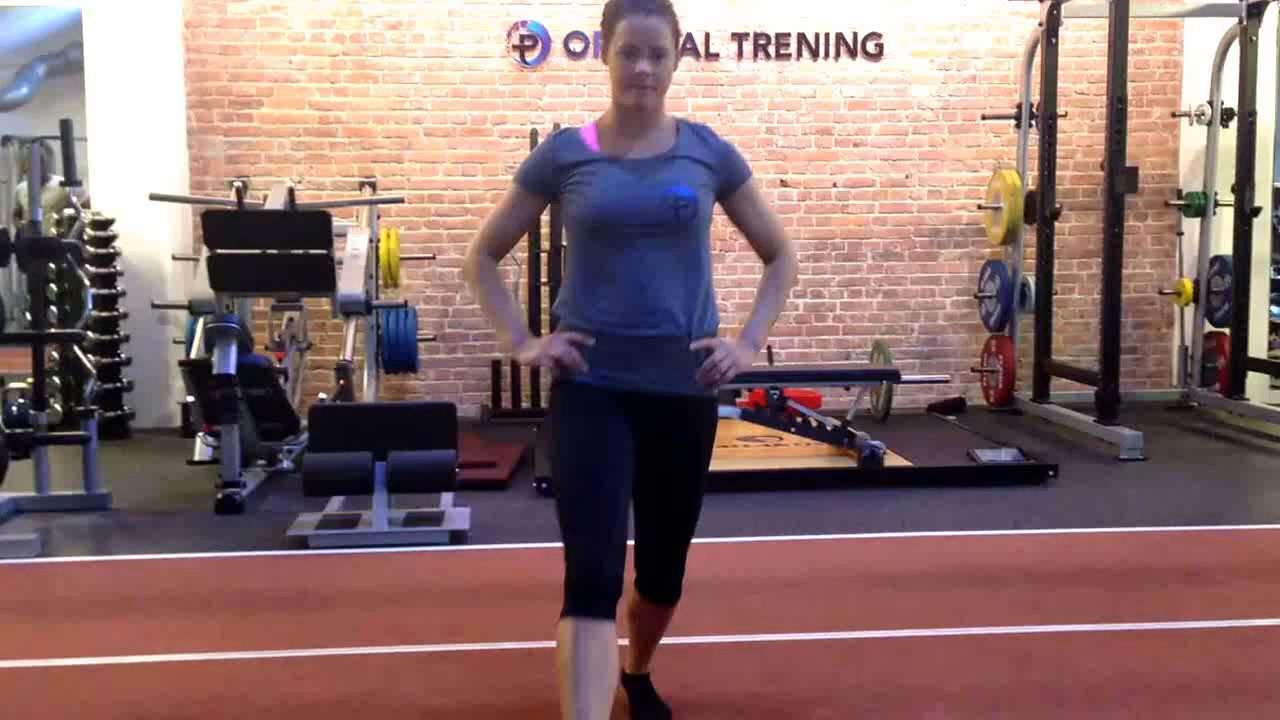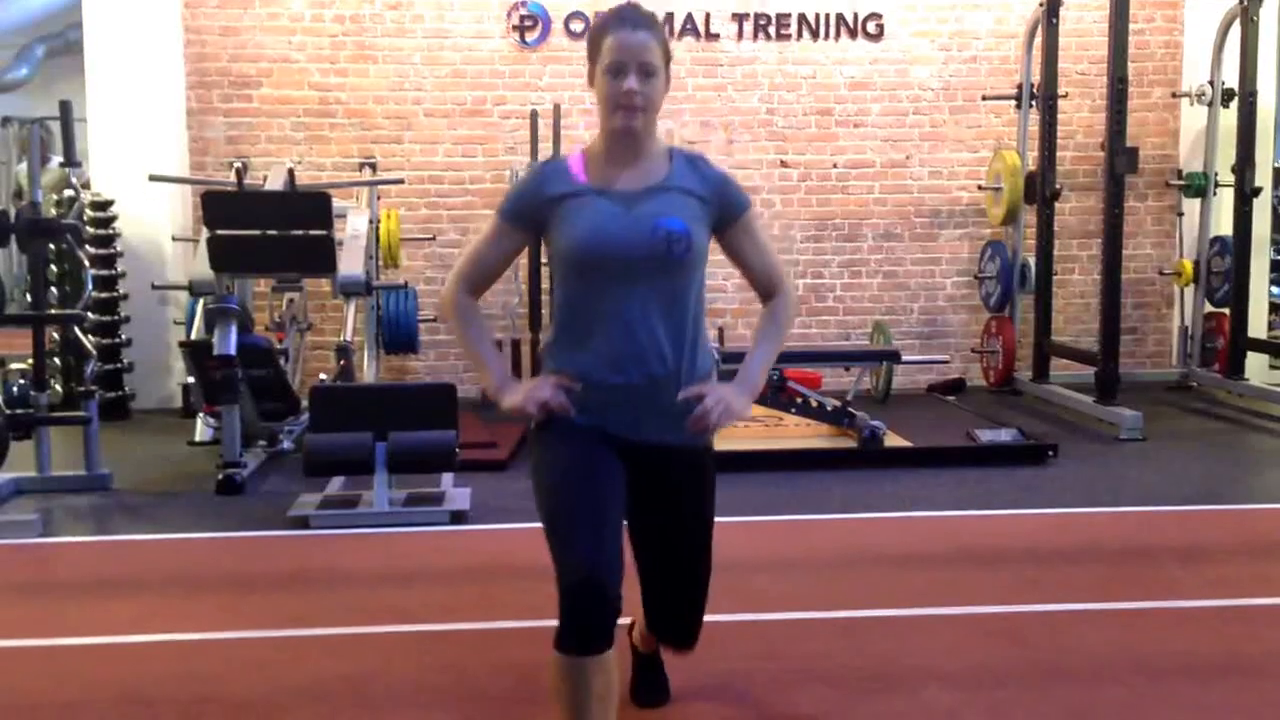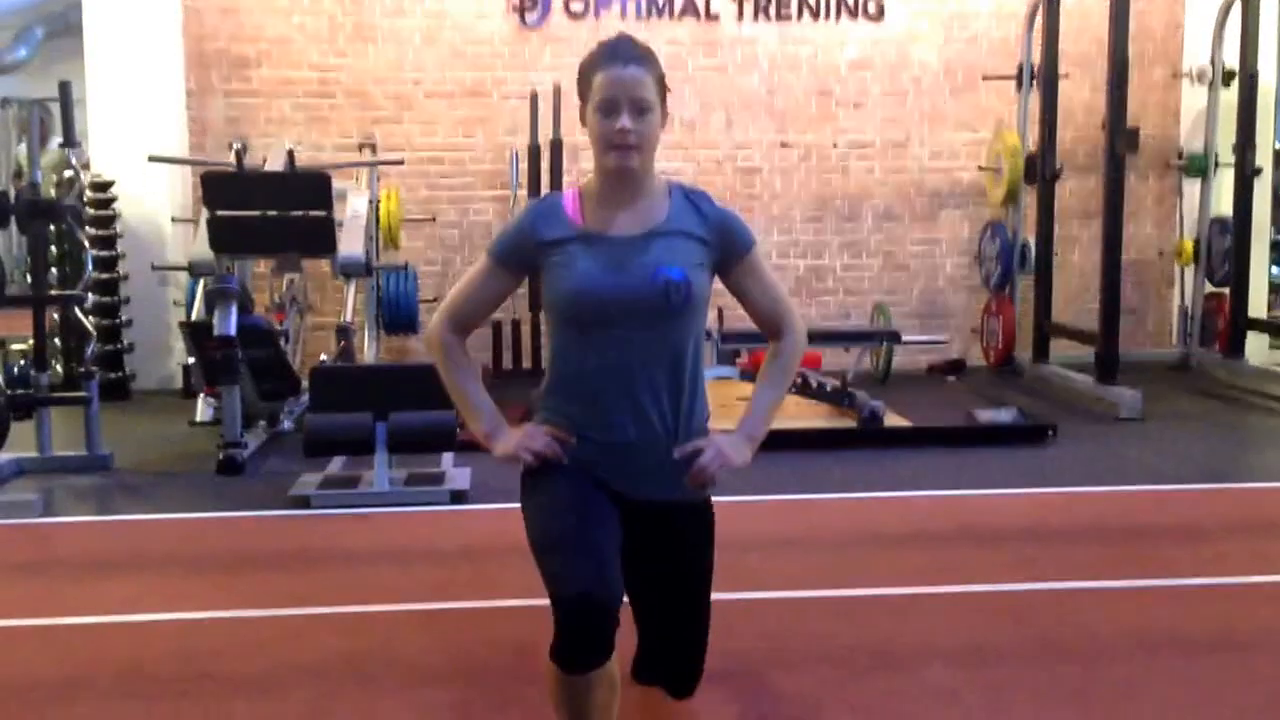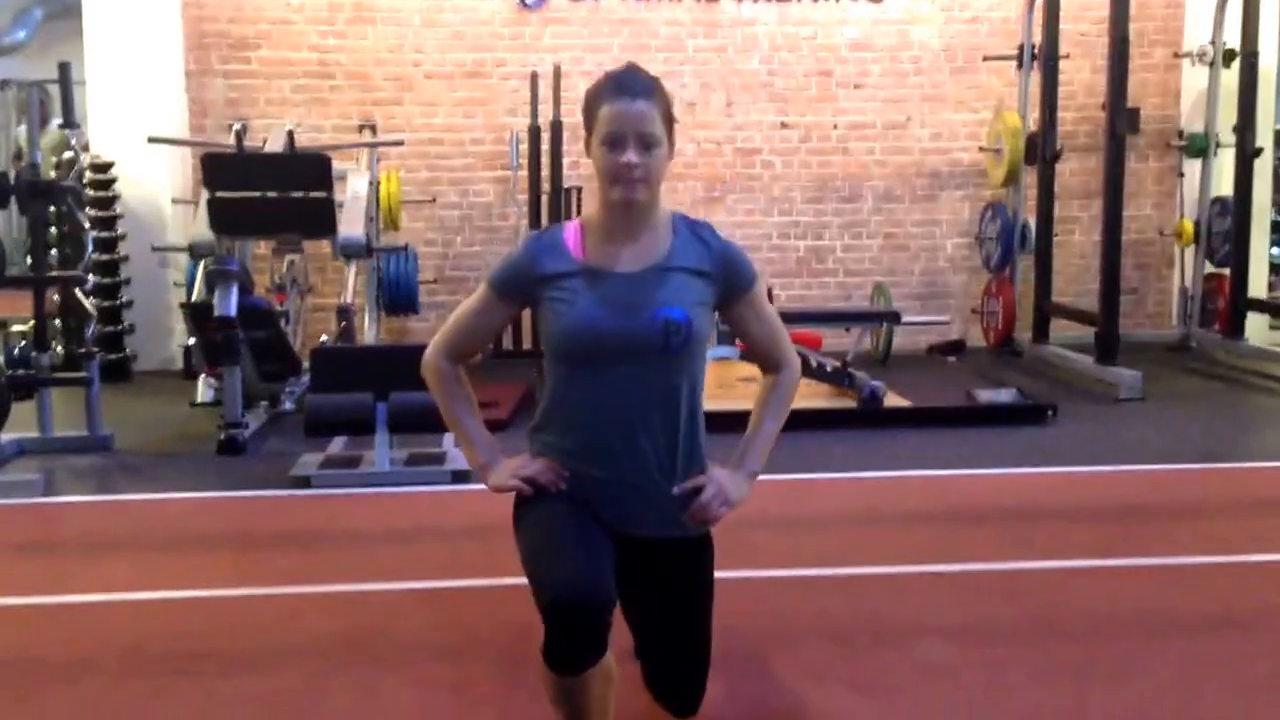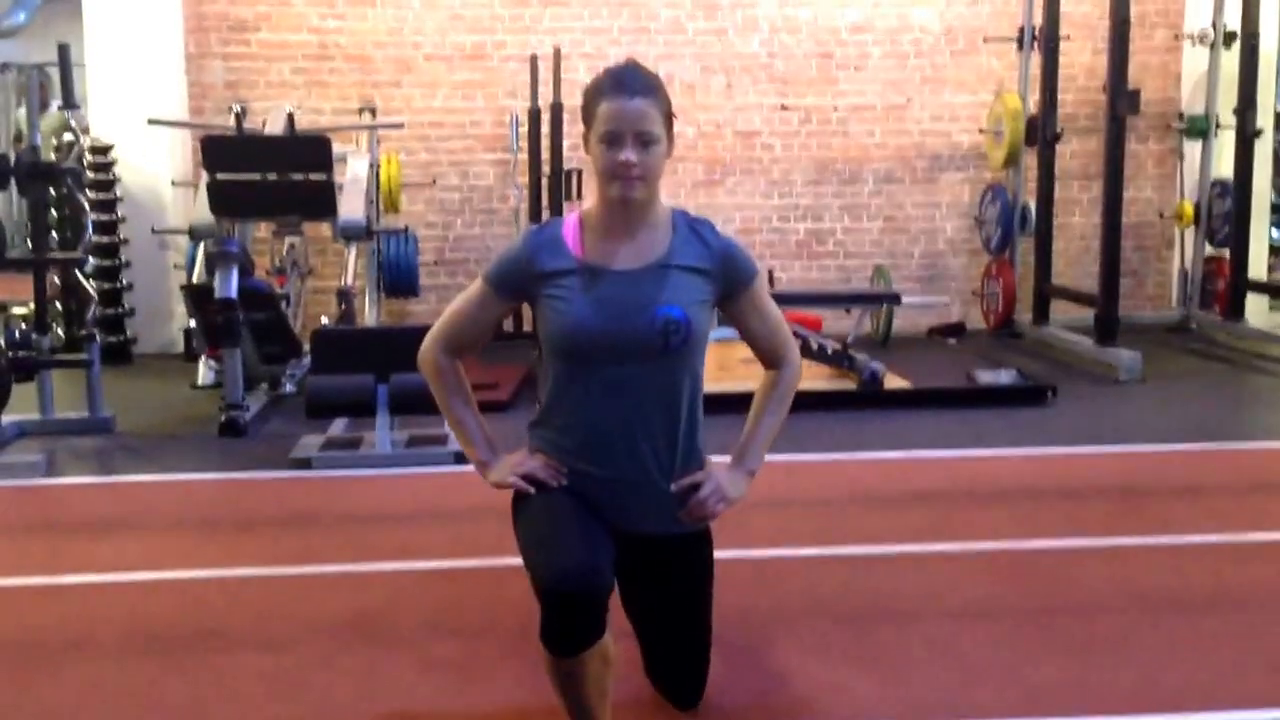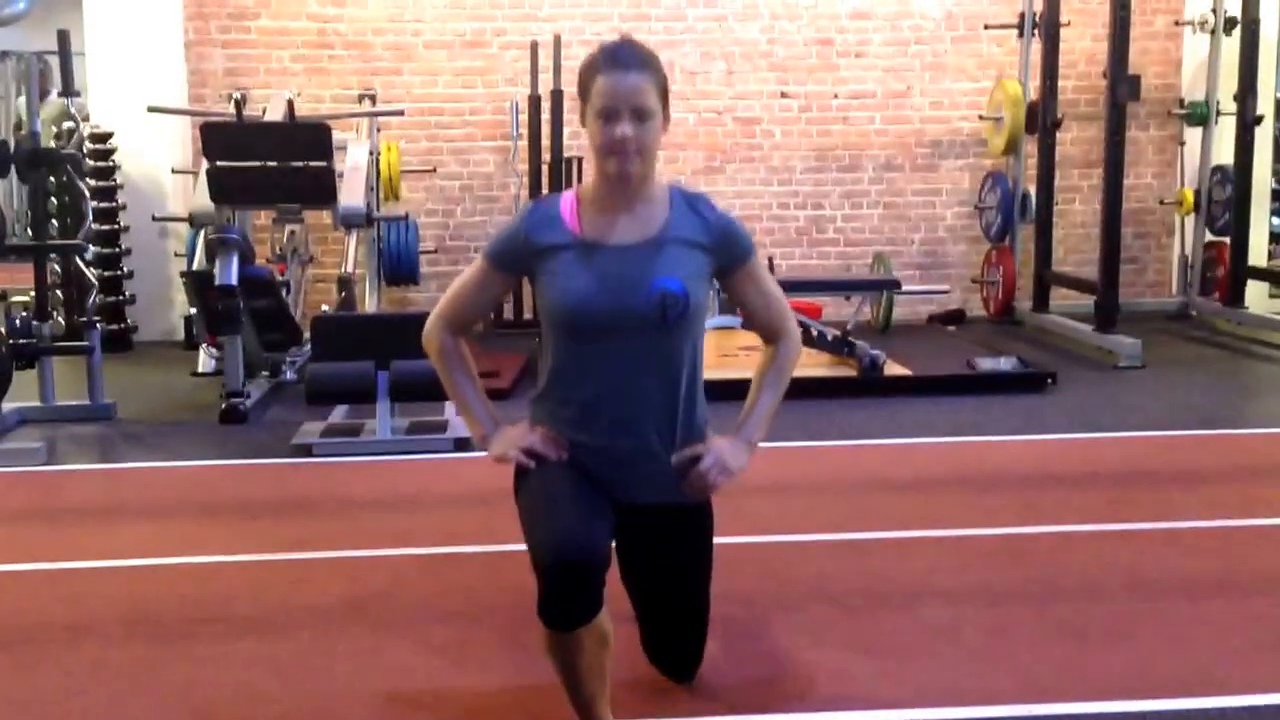
dt=0.2s
person 1, frame 1
left shoulder: (708, 152)
right shoulder: (563, 154)
left elbow: (780, 257)
right elbow: (483, 257)
left wrist: (750, 341)
right wrist: (519, 342)
left hip: (681, 388)
right hip: (589, 386)
left knee: (665, 566)
right knee: (593, 569)
person 1, frame 2
left shoulder: (704, 184)
right shoulder: (550, 185)
left elbow: (779, 294)
right elbow: (461, 292)
left wrist: (742, 388)
right wrist: (504, 385)
left hip: (675, 431)
right hip: (578, 425)
left knee: (678, 621)
right knee: (589, 592)
left ankle: (644, 645)
person 1, frame 3
left shoulder: (708, 223)
right shoulder: (542, 227)
left elbow: (786, 333)
right elbow: (446, 332)
left wrist: (744, 437)
right wrist: (494, 431)
left hip: (672, 477)
right hip: (571, 468)
right knee: (585, 608)
left ankle: (647, 617)
person 1, frame 4
left shoulder: (712, 256)
right shoulder: (542, 259)
left elbow: (783, 366)
right elbow: (441, 361)
left wrist: (743, 472)
right wrist: (490, 462)
left hip: (671, 505)
right hip: (565, 493)
right knee: (575, 606)
left ankle: (650, 620)
person 1, frame 5
left shoulder: (711, 252)
right shoulder: (540, 253)
left elbow: (784, 360)
right elbow: (438, 353)
left wrist: (742, 468)
right wrist: (487, 458)
left hip: (669, 501)
right hip: (564, 486)
right knee: (571, 589)
left ankle: (651, 601)
person 1, frame 6
left shoulder: (707, 227)
right shoulder: (538, 230)
left elbow: (783, 336)
right elbow: (443, 333)
left wrist: (743, 439)
right wrist: (490, 430)
left hip: (668, 474)
right hip: (565, 457)
left knee: (679, 661)
right knee: (569, 565)
left ankle: (653, 584)
